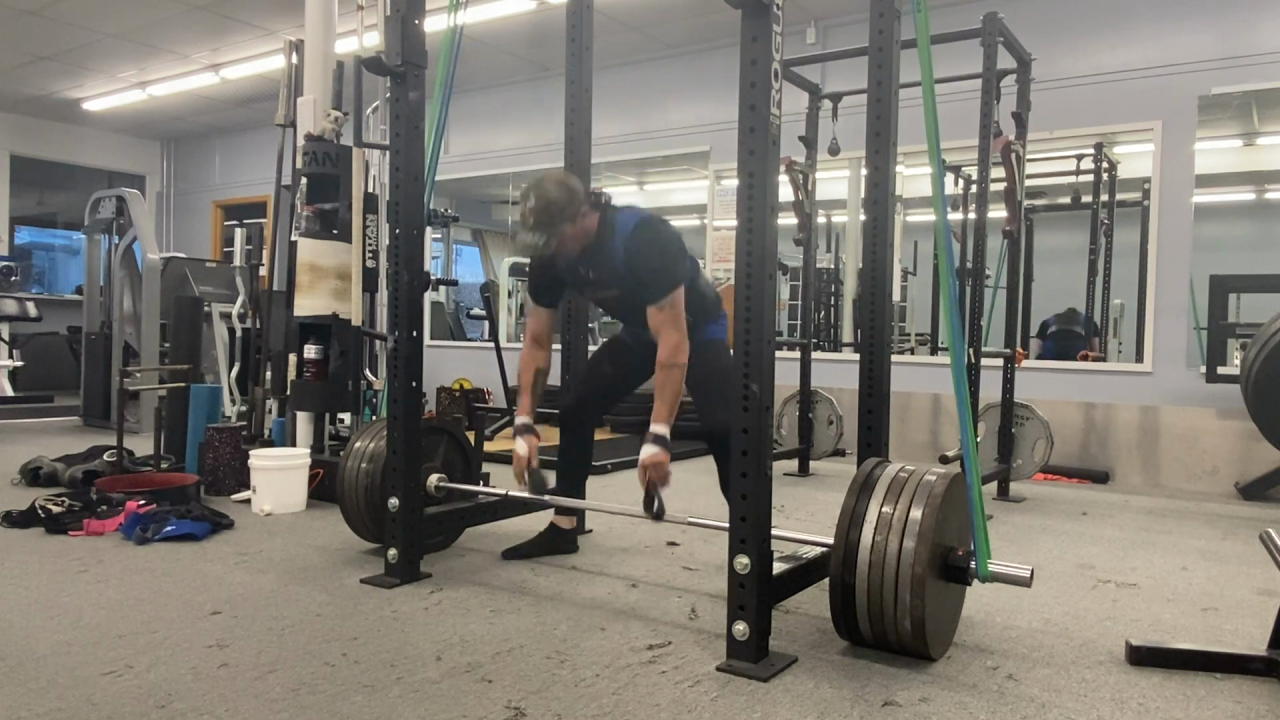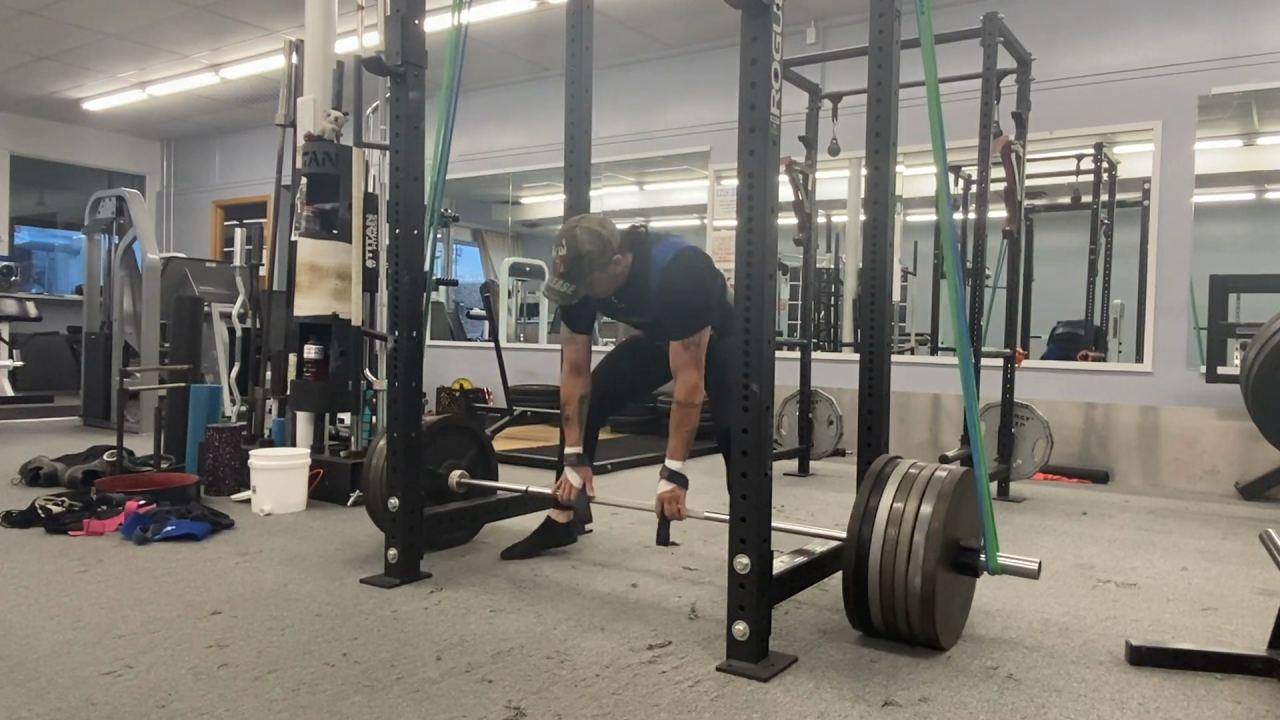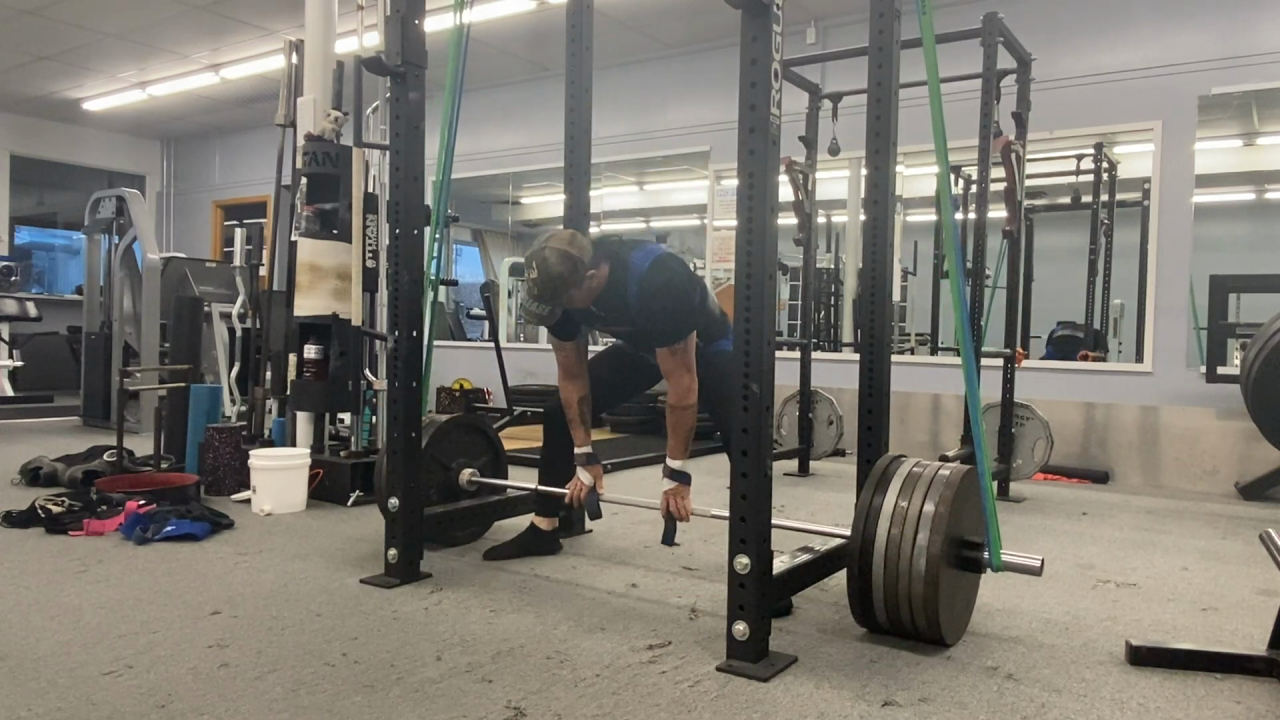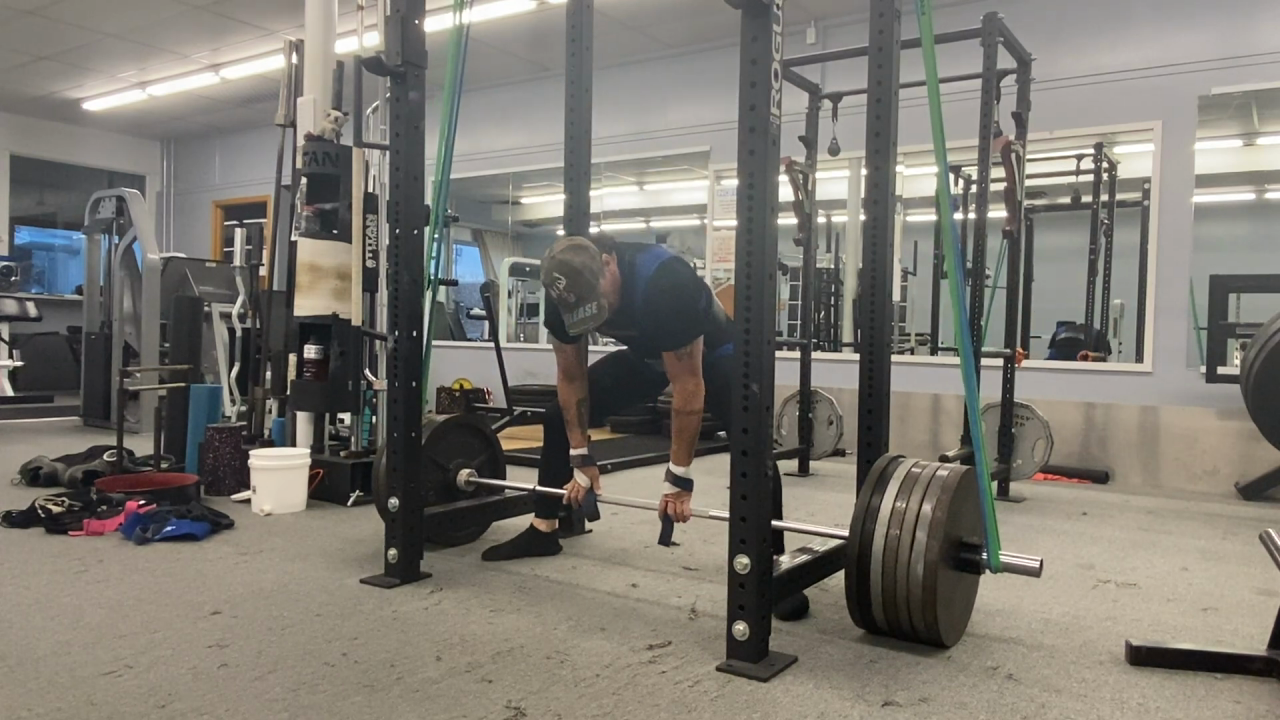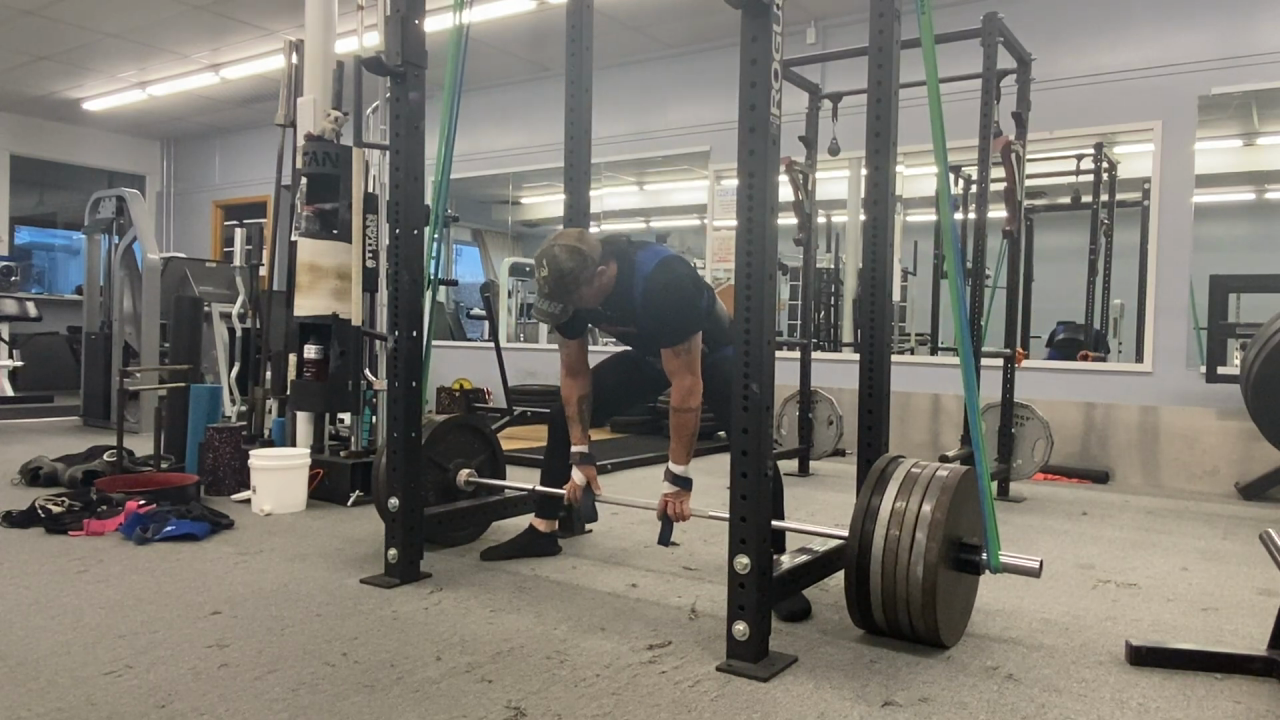
dt=1s
person 1, frame 1
left shoulder: (645, 240)
right shoulder: (550, 253)
left elbow: (673, 342)
right elbow: (536, 342)
left wrist: (658, 438)
right wrist: (524, 427)
left hip: (698, 326)
right hip: (638, 331)
left knee: (719, 427)
right knee: (576, 409)
right ankle: (563, 527)
person 1, frame 2
left shoulder: (679, 270)
right shoulder: (579, 276)
left elbow: (689, 380)
right elbow: (575, 370)
left wrist: (673, 473)
right wrist: (574, 459)
left hip: (719, 338)
right hip: (656, 337)
left knee: (732, 428)
right knee: (585, 406)
right ankle: (561, 521)
person 1, frame 3
left shoulder: (658, 279)
right shoulder: (559, 286)
left elbow: (682, 383)
right elbow: (571, 375)
left wrist: (675, 474)
right wrist: (584, 458)
left hip: (705, 345)
right hip: (637, 346)
right knee: (559, 414)
right ankle: (543, 529)
person 1, frame 4
left shoulder: (665, 282)
right shoulder: (566, 293)
left elbow: (688, 386)
right elbow: (571, 378)
left wrist: (678, 479)
right wrist: (581, 461)
left hip: (711, 352)
right hip: (643, 354)
right knee: (559, 417)
right ankle: (543, 531)
person 1, frame 5
left shoulder: (664, 280)
right shoulder: (569, 285)
left elbow: (686, 382)
right elbow: (574, 373)
left wrist: (677, 476)
right wrist: (580, 457)
left hip: (712, 353)
right hip: (647, 354)
right knee: (562, 418)
right ankle: (542, 531)
